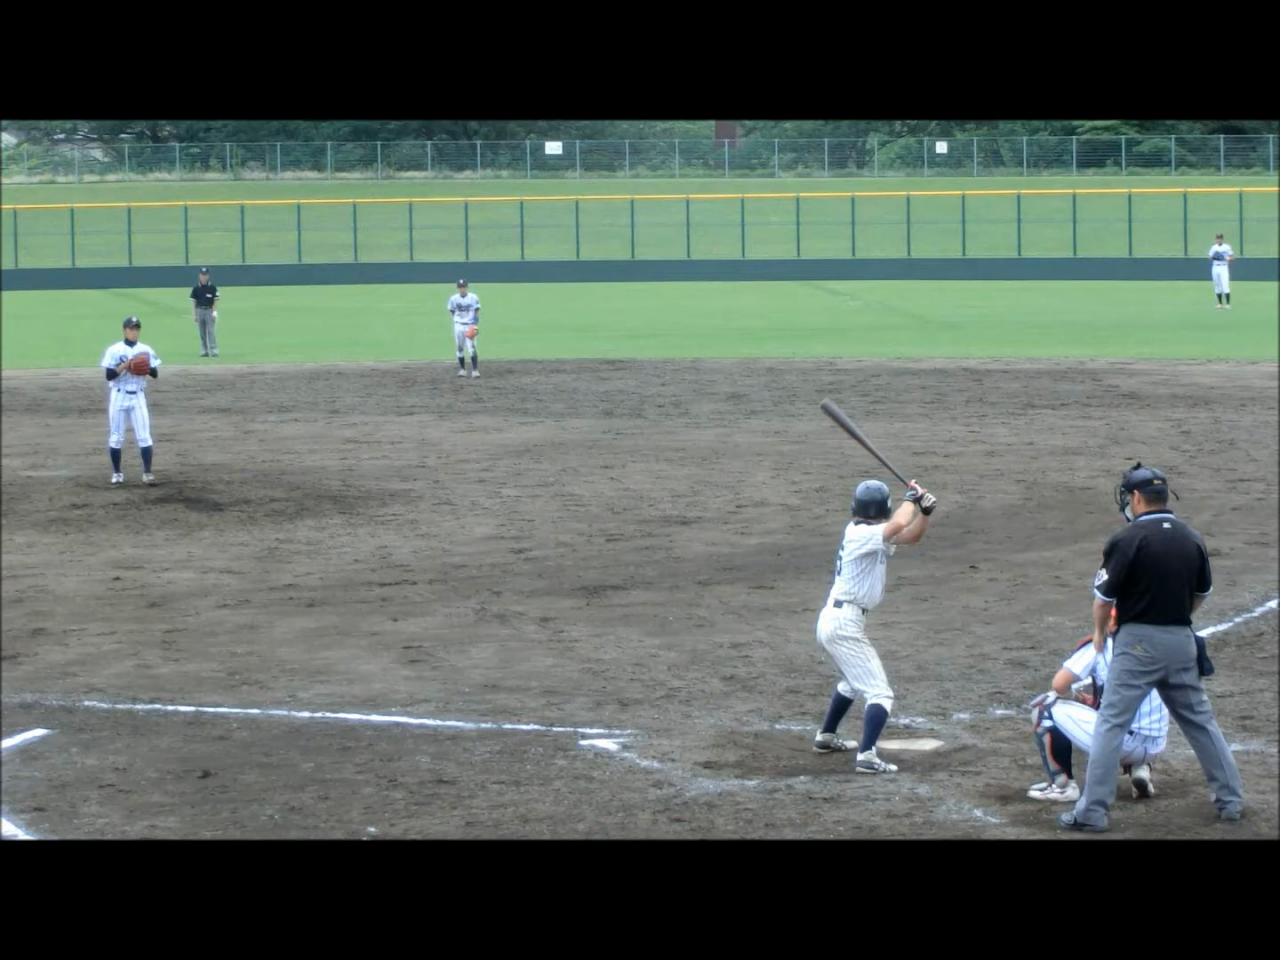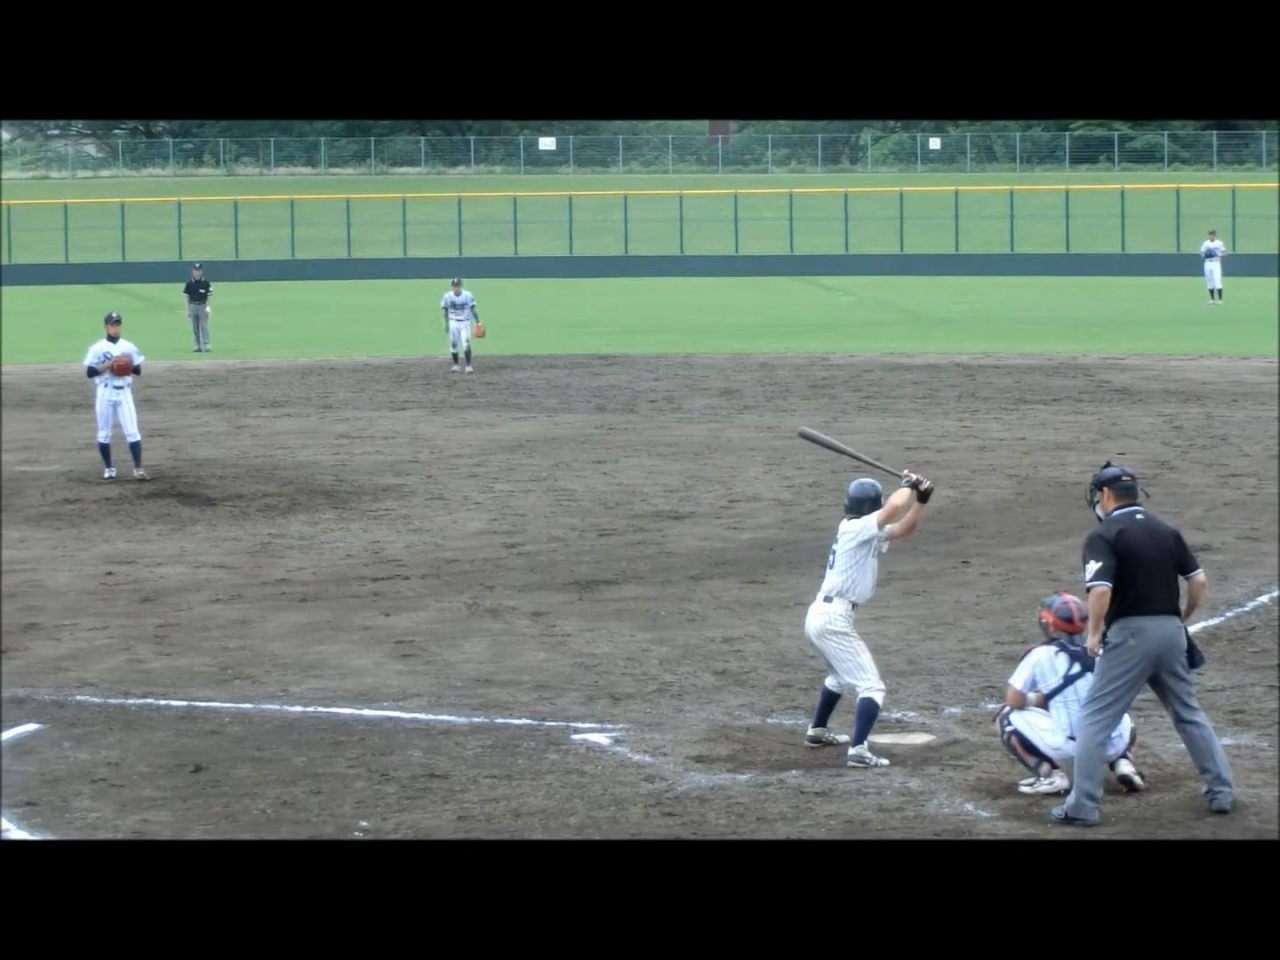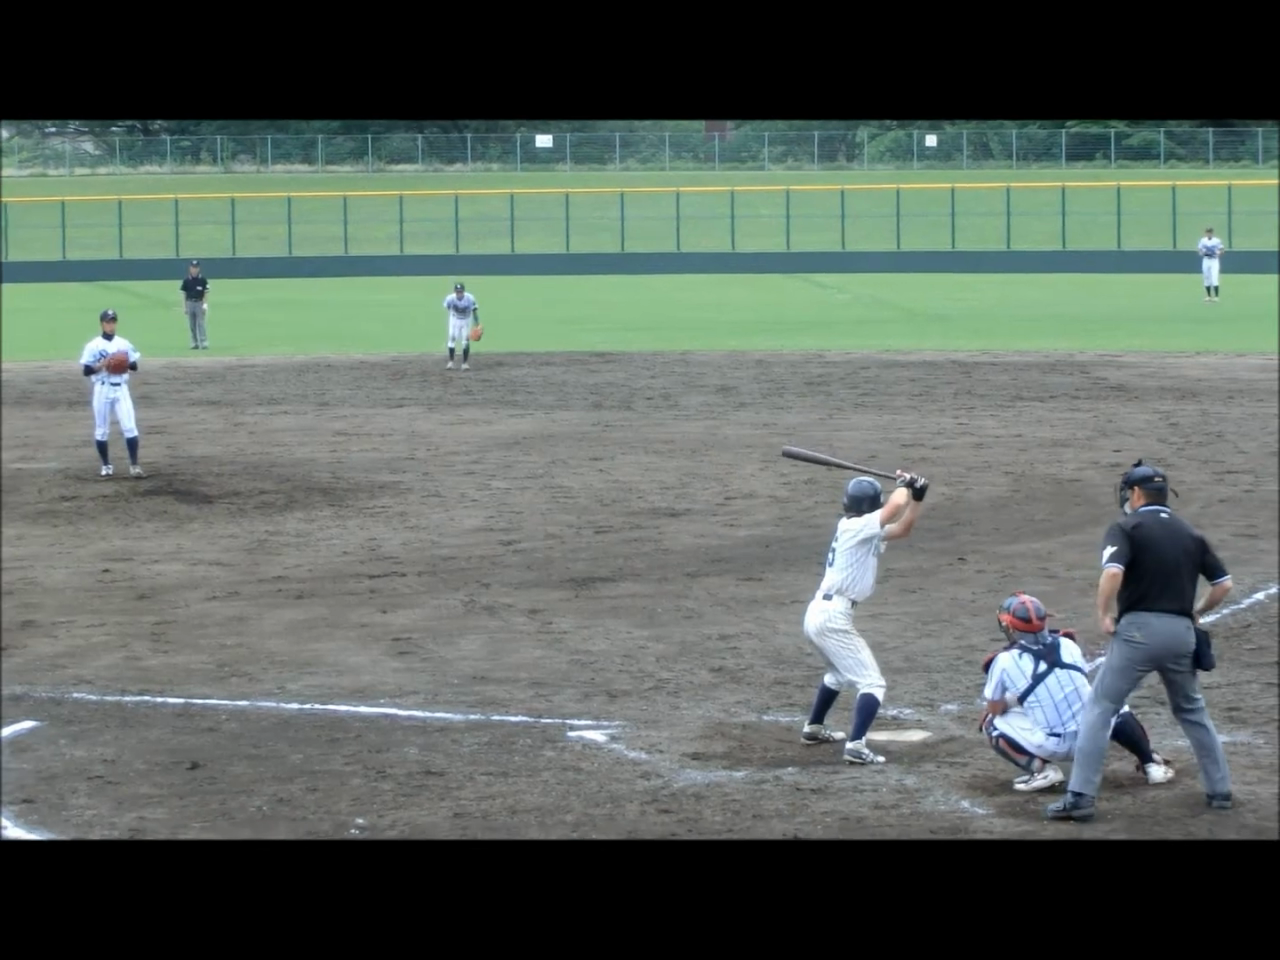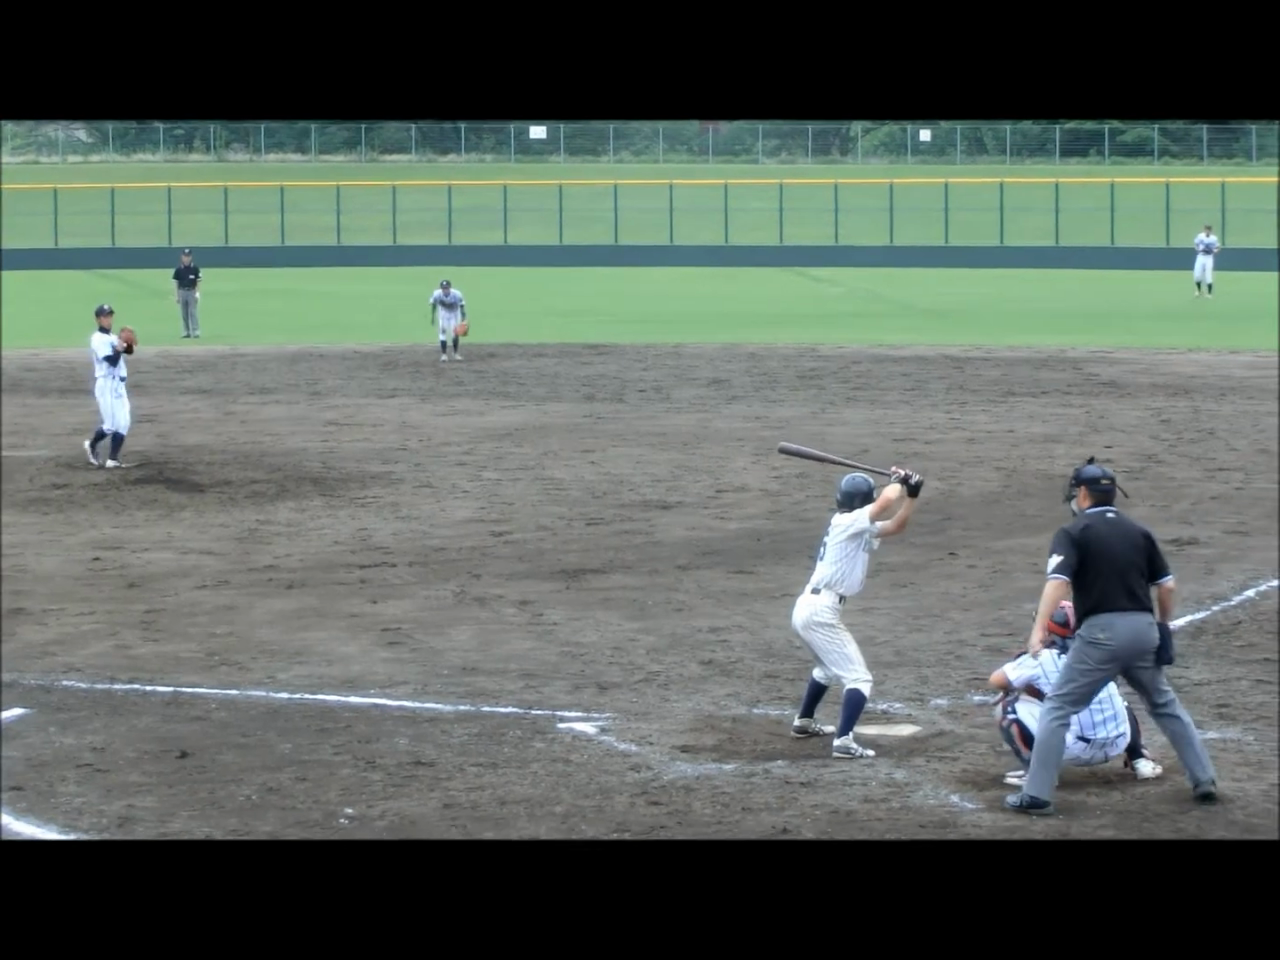
dt=0.5s
person 1, frame 1
left shoulder: (1126, 540)
right shoulder: (1192, 539)
left elbow: (1104, 599)
right elbow: (1200, 597)
left wrist: (1099, 635)
left hip: (1138, 642)
right hip: (1182, 641)
left knee: (1111, 724)
right knee: (1200, 721)
left ankle: (1092, 812)
right ankle: (1230, 800)
person 1, frame 2
left shoulder: (1103, 535)
right shoulder: (1167, 530)
left elbow: (1100, 590)
right elbow: (1198, 579)
left wrist: (1093, 633)
right wrist: (1184, 617)
left hip: (1130, 635)
right hip: (1171, 632)
left knee: (1096, 718)
right knee: (1189, 714)
left ankle: (1082, 806)
right ankle: (1221, 792)
person 1, frame 3
left shoulder: (1126, 528)
right shoulder: (1191, 534)
left elbow: (1112, 572)
right elbow: (1224, 584)
left wrist: (1103, 615)
left hip: (1138, 630)
right hip: (1181, 632)
left knee: (1100, 708)
right knee: (1192, 712)
left ankle: (1081, 795)
right ankle: (1220, 789)
person 1, frame 4
left shoulder: (1073, 532)
right shoulder: (1139, 531)
left elbow: (1057, 582)
right elbow: (1167, 585)
left wrist: (1039, 628)
right wrist: (1161, 623)
left hip: (1100, 632)
right hip: (1143, 630)
left knee: (1057, 708)
right knee: (1165, 706)
left ankle: (1036, 795)
right ankle: (1203, 778)
person 2, frame 1
left shoulder: (866, 533)
right shoulder: (861, 535)
left elbow: (911, 536)
right elbow: (899, 524)
left wrist: (924, 511)
right wrist: (911, 498)
left hip: (834, 620)
right hip: (844, 623)
left knee: (853, 681)
right knee: (880, 692)
left ankle: (826, 736)
right ankle: (867, 756)
person 2, frame 2
left shoulder: (865, 532)
right shoulder: (856, 528)
left elbow: (903, 529)
right elbow: (894, 507)
left wrist: (921, 499)
right wrist: (908, 484)
left hip: (822, 615)
right hip: (834, 618)
left knee: (842, 675)
right knee: (871, 686)
left ankle: (817, 731)
right ankle: (858, 750)
person 2, frame 3
left shoulder: (855, 528)
right shoulder: (858, 527)
left elbow: (901, 529)
right elbow: (896, 505)
left wrist: (917, 496)
right wrist: (903, 484)
left hip: (819, 614)
right hip: (833, 617)
left knee: (840, 673)
right knee: (872, 682)
left ankle: (813, 728)
right ankle: (856, 745)
person 2, frame 4
left shoulder: (859, 527)
right shoulder: (848, 522)
left elbow: (895, 526)
right elbow: (887, 501)
left wrist: (912, 494)
right wrist: (897, 481)
left hip: (809, 608)
right hip: (820, 612)
left knee: (829, 667)
right knee: (858, 678)
left ankle: (804, 722)
right ankle: (843, 741)
